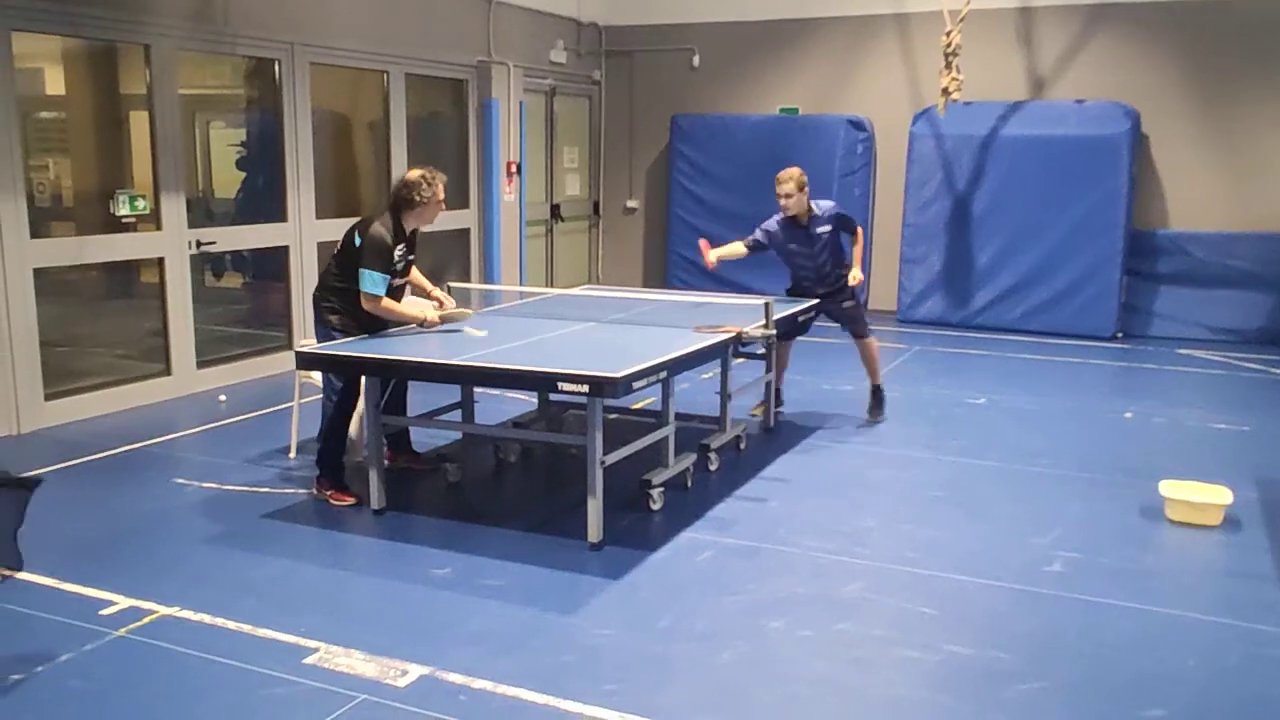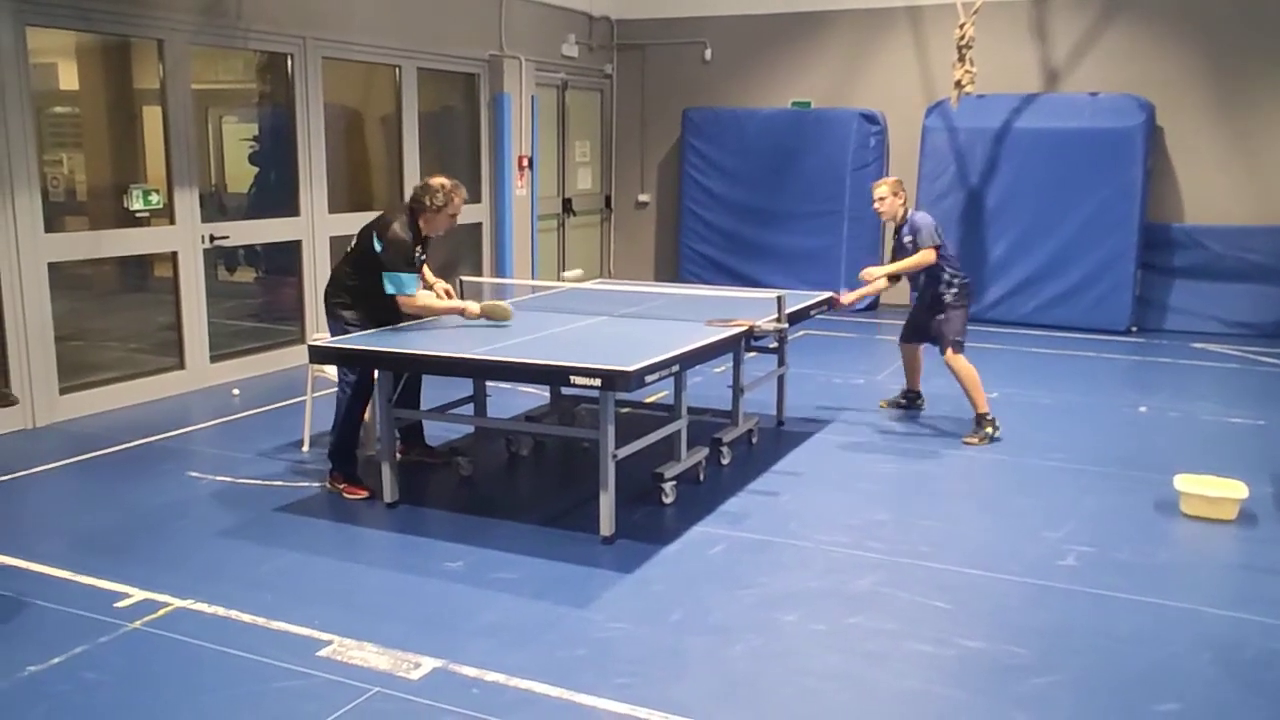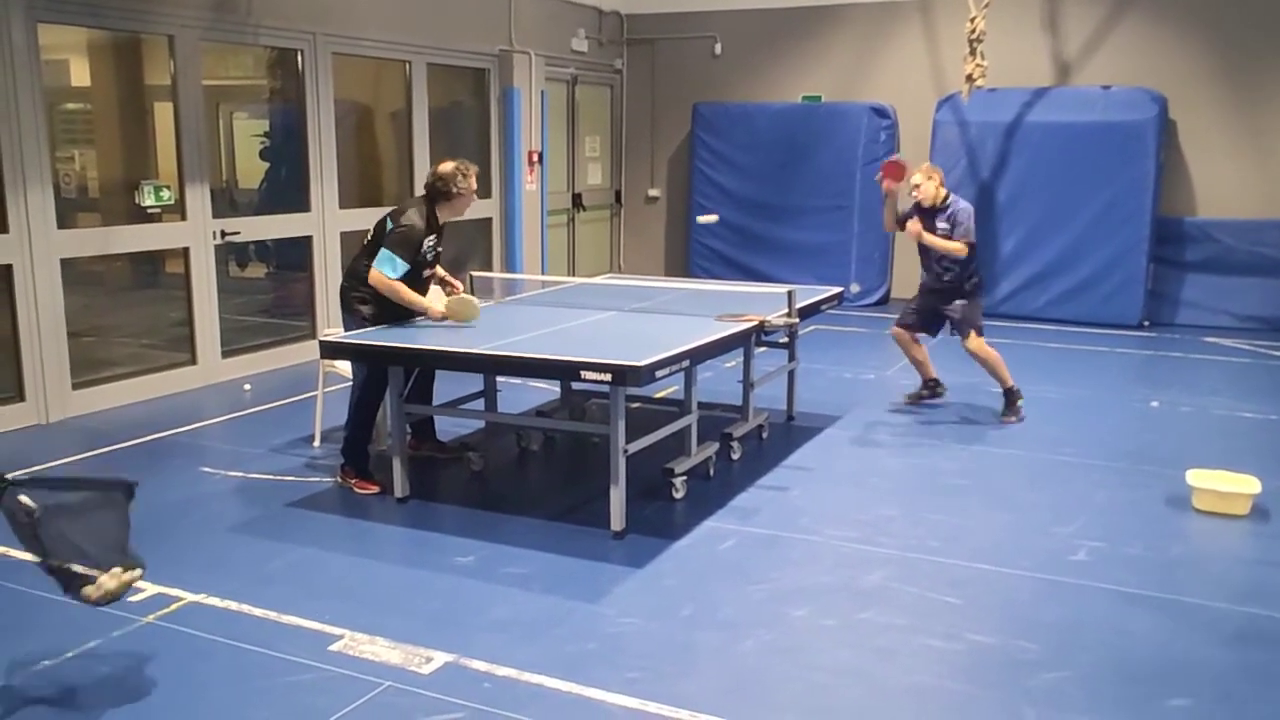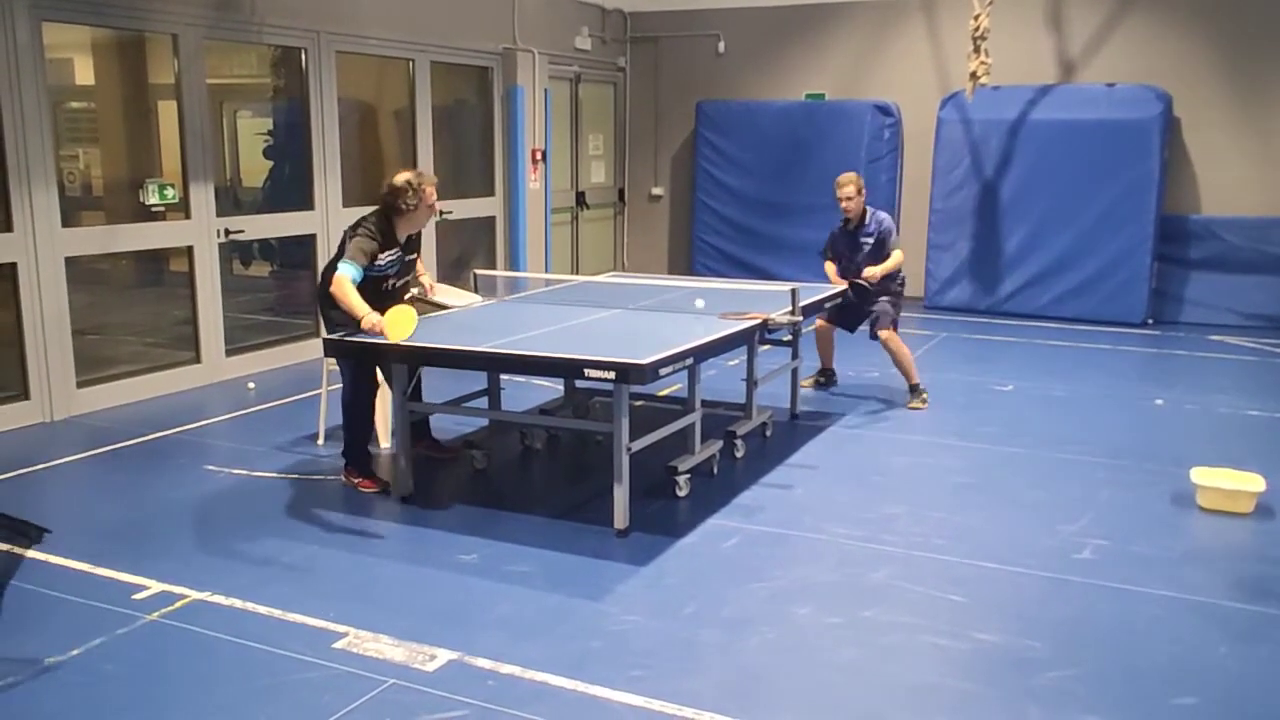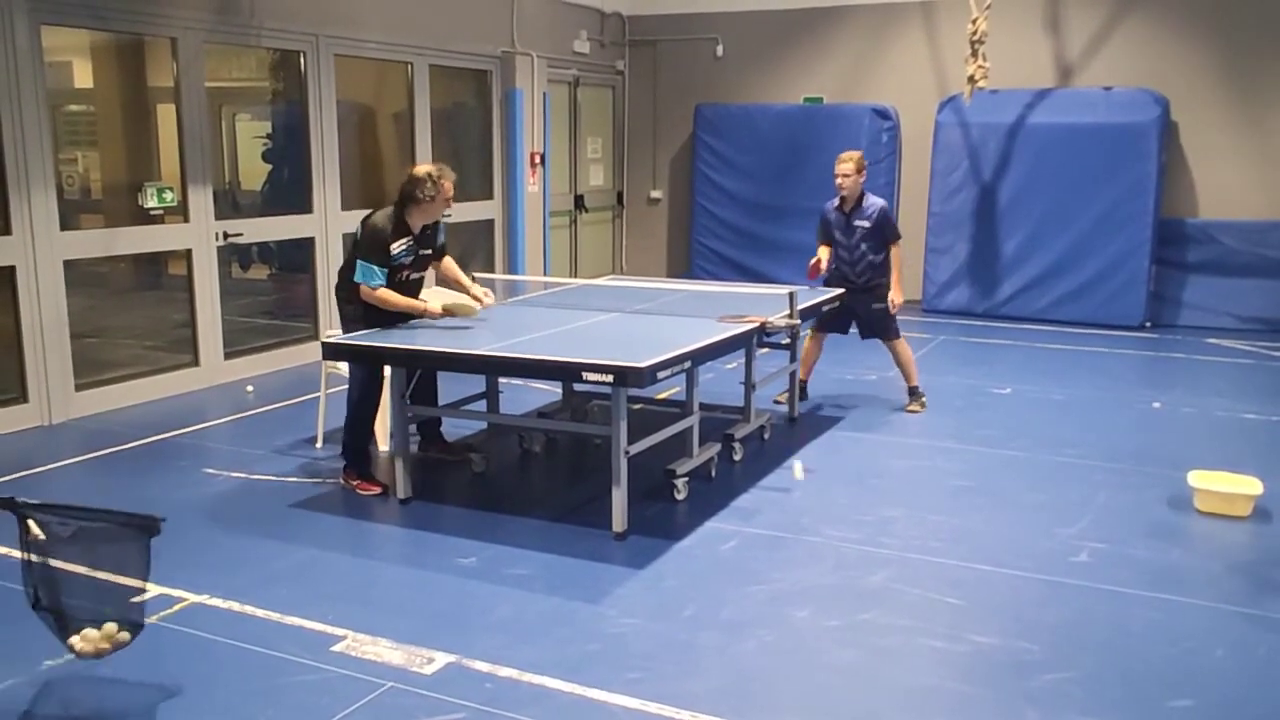
dt=0.7s
person 1, frame 1
left shoulder: (407, 228)
right shoulder: (379, 235)
right elbow: (372, 301)
left wrist: (431, 291)
right wrist: (422, 317)
left hip: (371, 317)
right hip: (339, 316)
left knee: (395, 378)
right knee: (343, 393)
left ankle: (398, 449)
right ankle: (328, 478)
person 1, frame 2
left shoulder: (415, 224)
right shoulder: (396, 235)
right elbow: (410, 303)
left wrist: (430, 280)
right wrist: (459, 307)
left hip: (382, 308)
right hip: (350, 308)
right knee: (357, 385)
left ankle: (411, 442)
right ankle: (341, 471)
person 1, frame 3
left shoulder: (432, 217)
right shoulder: (412, 225)
right elbow: (379, 278)
left wrist: (441, 276)
right wrist: (425, 306)
left hip: (398, 305)
right hip: (367, 303)
left knee: (421, 366)
right knee: (372, 381)
left ankle: (422, 437)
right ankle: (353, 466)
person 1, frame 4
left shoulder: (411, 228)
right shoulder: (368, 236)
right elbow: (339, 284)
left wrist: (421, 274)
right wrist: (366, 316)
left hip: (386, 309)
right hip: (347, 312)
right knee: (362, 383)
left ankle: (420, 436)
right ankle: (356, 466)
person 1, frame 5
left shoulder: (432, 224)
right shoulder: (379, 228)
left elbow: (440, 258)
right elbow: (370, 291)
left wrist: (469, 287)
right wrist: (422, 308)
left hip: (404, 309)
right hip: (364, 311)
left knee: (422, 369)
right knee: (368, 382)
left ankle: (431, 439)
right ankle: (355, 468)
person 2, frame 1
left shoulder: (830, 212)
right shoulder: (775, 227)
left elbow: (856, 232)
right elbow: (744, 247)
left wrist: (856, 267)
right wrist: (715, 254)
left hip: (838, 288)
right hip: (802, 292)
left knee: (863, 338)
right knee: (782, 340)
left ankle: (876, 391)
right ankle: (774, 395)
person 2, frame 2
left shoulder: (919, 221)
right shoulder: (899, 235)
left elbow: (929, 256)
right elbow: (891, 279)
left wrist: (885, 267)
right wrist: (856, 295)
left hip: (951, 296)
right hip: (929, 297)
left knee: (951, 355)
right knee: (907, 344)
left ankle: (986, 421)
right ankle: (912, 396)
person 2, frame 3
left shoulder: (961, 209)
right shoulder: (922, 208)
left elbow: (961, 250)
right elbow: (891, 226)
left wrist: (922, 236)
right wrist: (891, 194)
left hip: (962, 289)
right hip: (933, 287)
left knee: (973, 344)
right knee: (901, 332)
left ankle: (1011, 394)
right ankle: (932, 384)
person 2, frame 4
left shoulder: (881, 222)
right shoulder: (838, 230)
left elbow: (898, 256)
right elbow: (830, 261)
left wrist: (880, 270)
right wrist: (836, 279)
left hip: (883, 290)
left knee: (886, 335)
right knee: (822, 326)
left ankle: (917, 389)
right ankle: (827, 374)
person 2, frame 5
left shoulder: (878, 209)
right shoulder: (829, 211)
left elbow: (894, 247)
left wrist: (895, 287)
right wrist: (822, 258)
left hip: (873, 288)
right hip: (838, 285)
left knee: (893, 339)
right knee: (816, 333)
left ankle: (915, 392)
right ankle: (800, 387)
